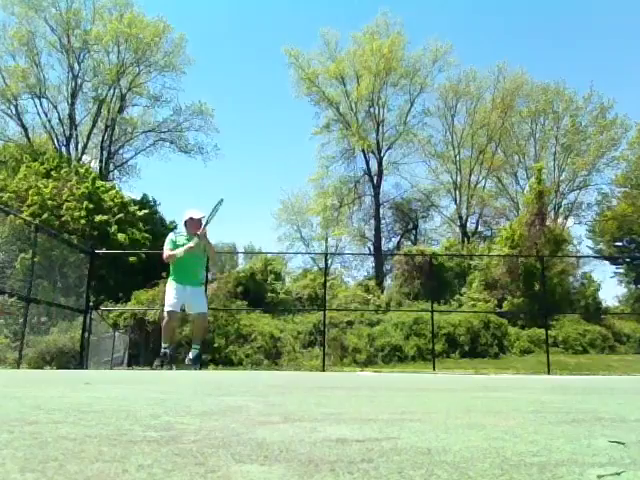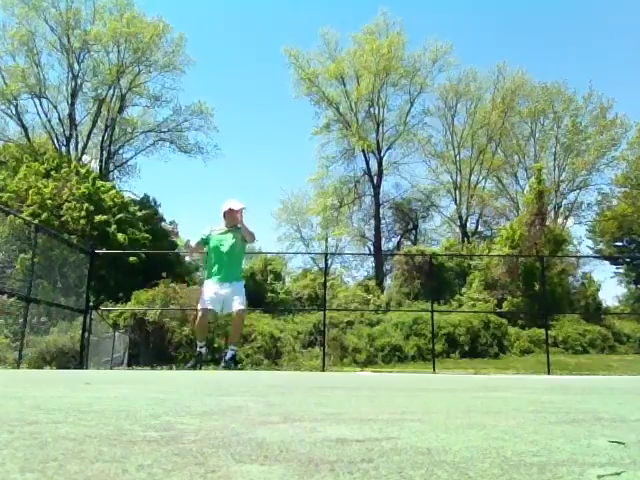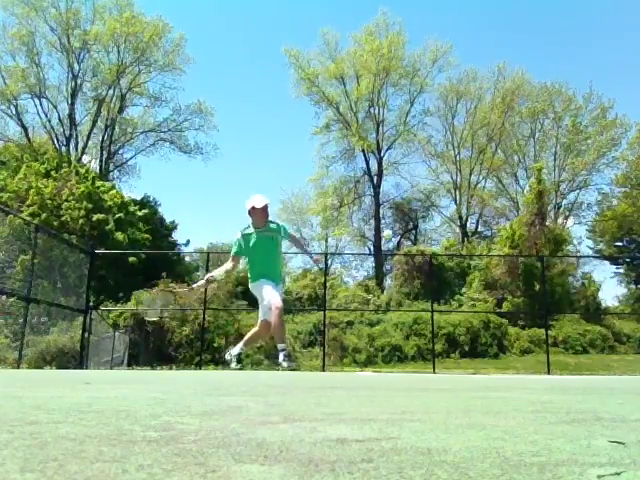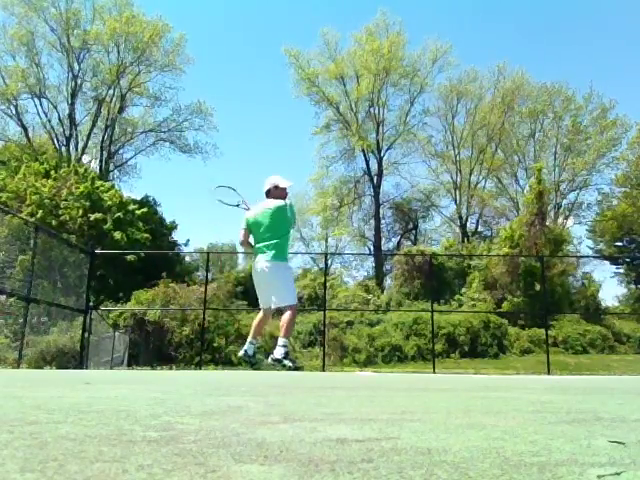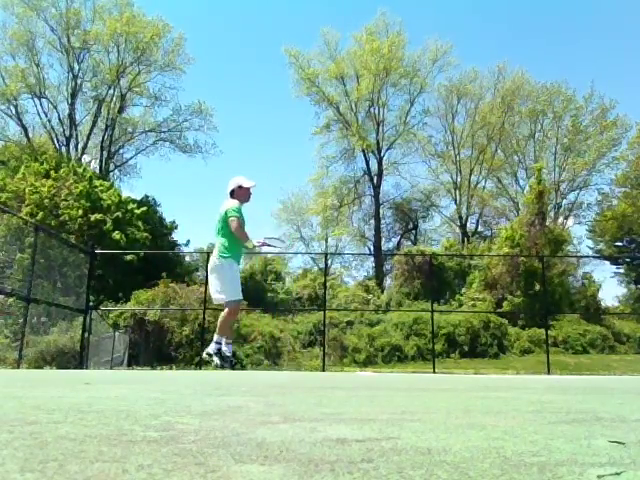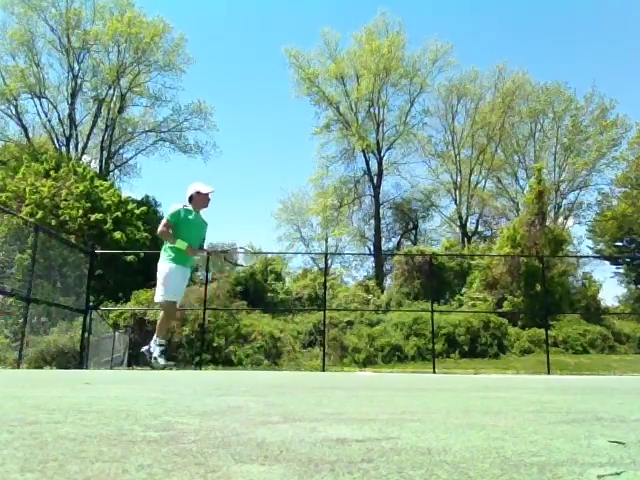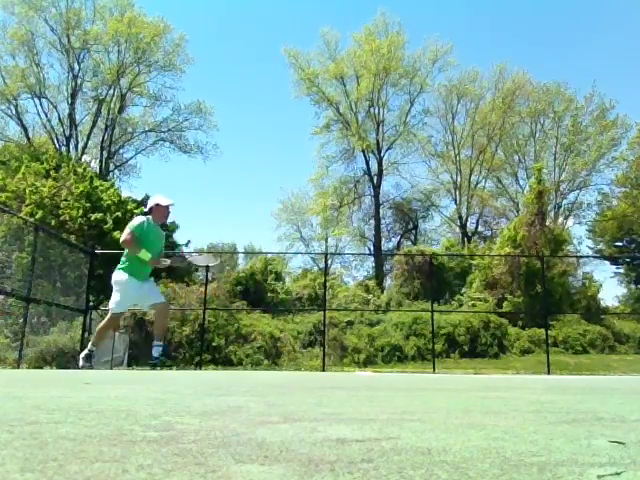
dt=0.5s
person 1, frame 1
left shoulder: (203, 241)
right shoulder: (174, 237)
left elbow: (212, 254)
right elbow: (166, 257)
left wrist: (204, 237)
right wrist: (185, 248)
left hip: (196, 286)
right hip: (176, 284)
left knee: (201, 318)
right knee: (170, 316)
left ankle: (194, 355)
right ankle: (165, 353)
person 1, frame 2
left shoulder: (242, 233)
right shoulder: (211, 233)
left elbow: (251, 239)
left wrist: (241, 224)
left hip: (235, 283)
right hip: (213, 282)
left knee: (239, 314)
right knee: (203, 314)
left ankle: (230, 355)
right ankle: (200, 352)
person 1, frame 3
left shoulder: (276, 227)
right shoulder: (243, 237)
left elbow: (294, 239)
right elbow: (231, 265)
left wrist: (311, 254)
right wrist: (213, 275)
left hip: (276, 282)
right hip: (261, 282)
left knee: (264, 326)
right knee: (277, 307)
left ankle: (234, 352)
right ankle: (283, 354)
person 1, frame 4
left shoulder: (252, 213)
right shoulder: (285, 206)
left elbow: (243, 241)
right elbow: (292, 224)
left hip: (259, 265)
right hip: (277, 264)
left knee: (267, 309)
right knee: (290, 307)
left ankle: (249, 349)
right ankle: (280, 352)
person 1, frame 5
left shoulder: (233, 208)
right shoulder: (233, 205)
right elbow: (237, 230)
left wrist: (250, 245)
right wrist: (251, 243)
left hip: (228, 263)
right hip: (224, 262)
left knee: (232, 307)
right knee: (233, 305)
left ankle: (225, 352)
right ankle: (217, 348)
person 1, frame 6
left shoulder: (202, 223)
right shoulder: (179, 210)
left elbow: (198, 248)
right elbow: (162, 231)
left wrist: (209, 252)
right wrist: (185, 247)
left hip: (185, 268)
right hip: (170, 264)
left knee: (169, 309)
right knee: (169, 306)
left ankle: (152, 348)
right ankle: (158, 350)
person 1, frame 7
left shoulder: (161, 235)
right shoulder: (140, 221)
left elbow: (158, 261)
right elbow: (124, 240)
left wrist: (171, 261)
right wrist: (147, 257)
left hip: (144, 280)
right hip: (126, 276)
left knee: (163, 308)
right knee: (115, 317)
left ankle: (157, 353)
right ankle: (88, 353)
